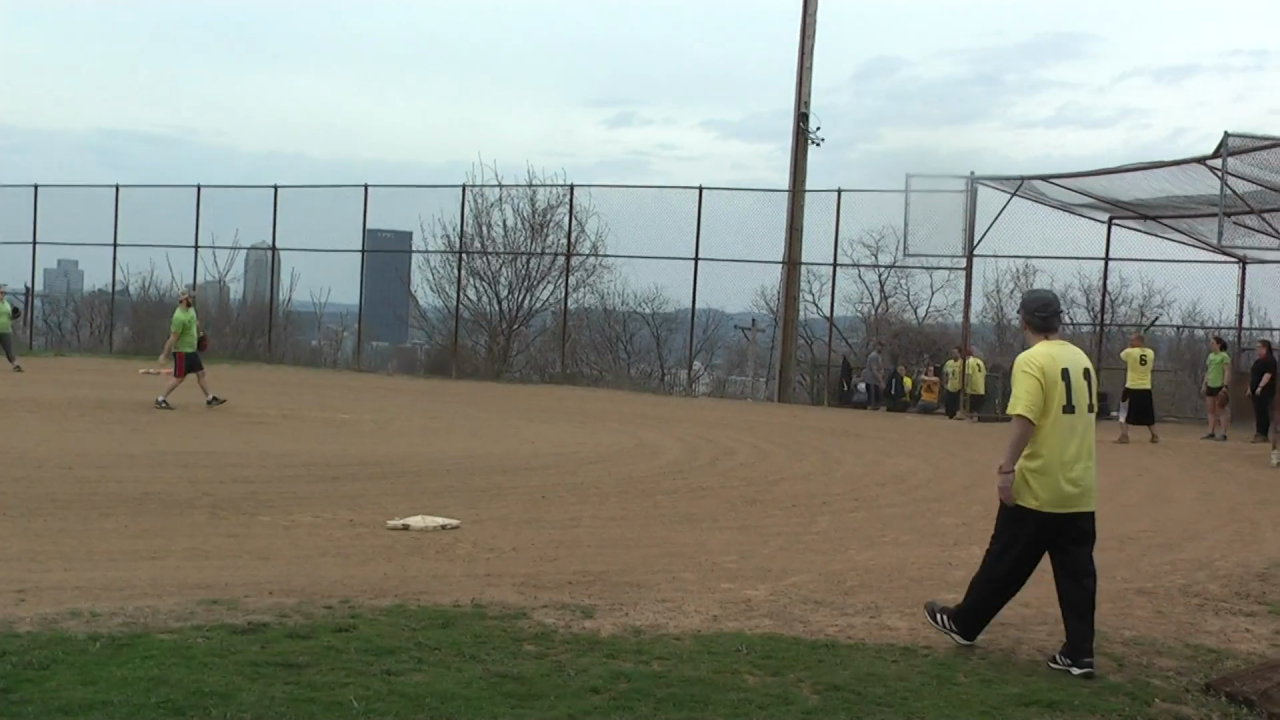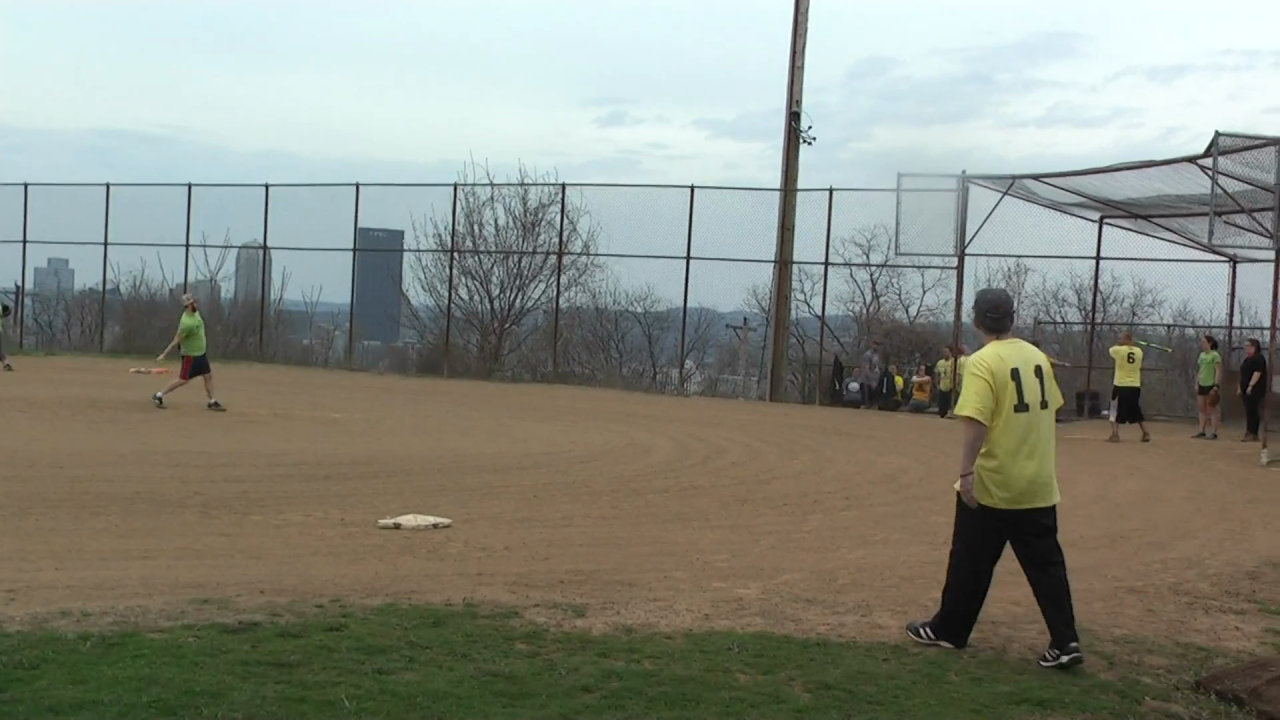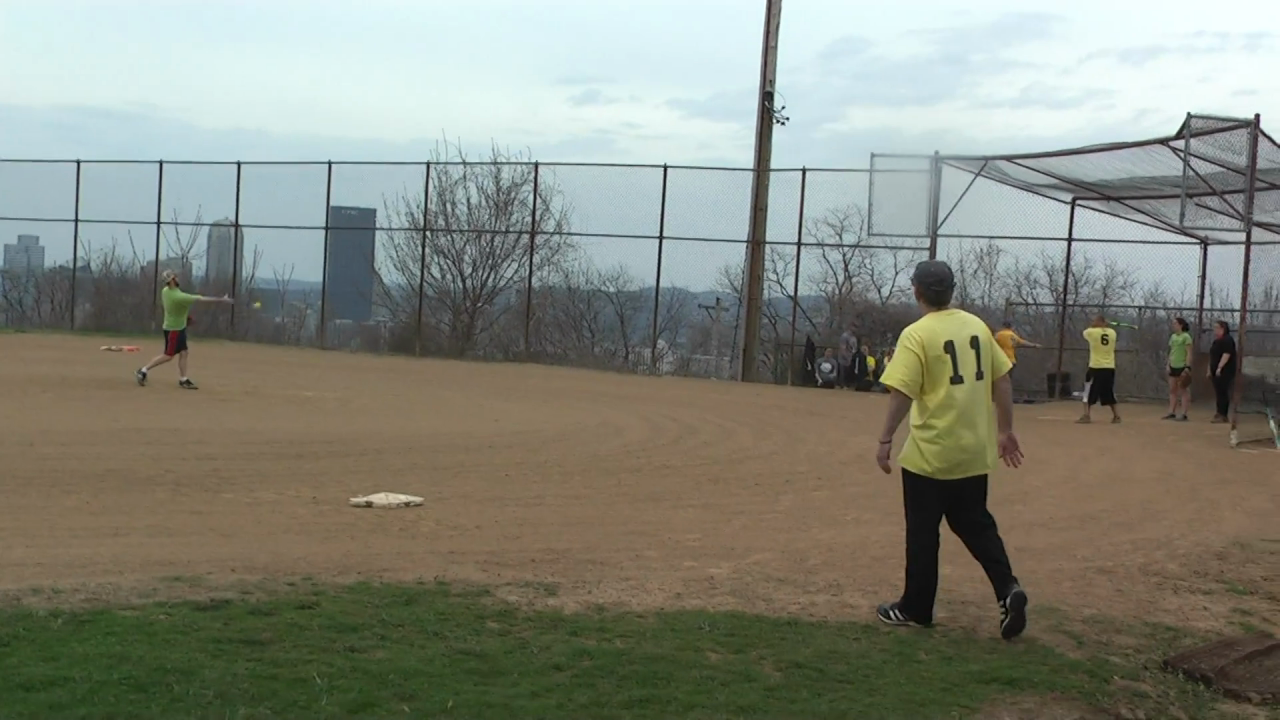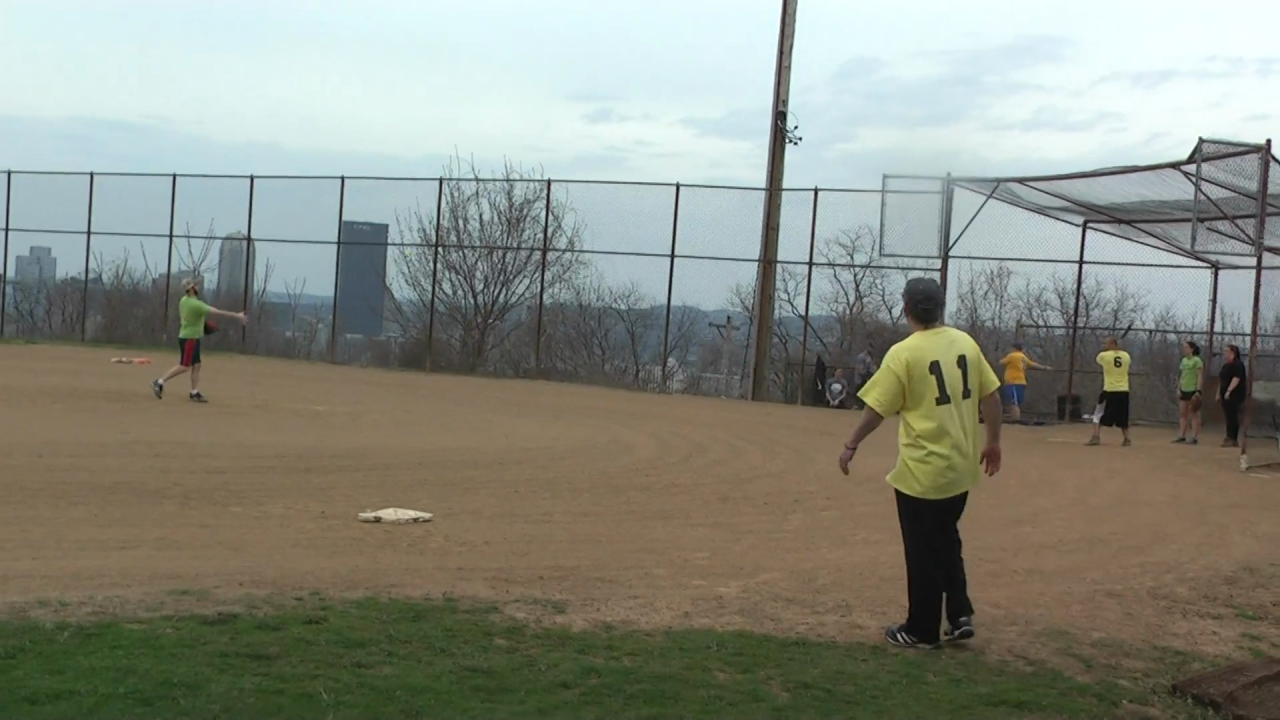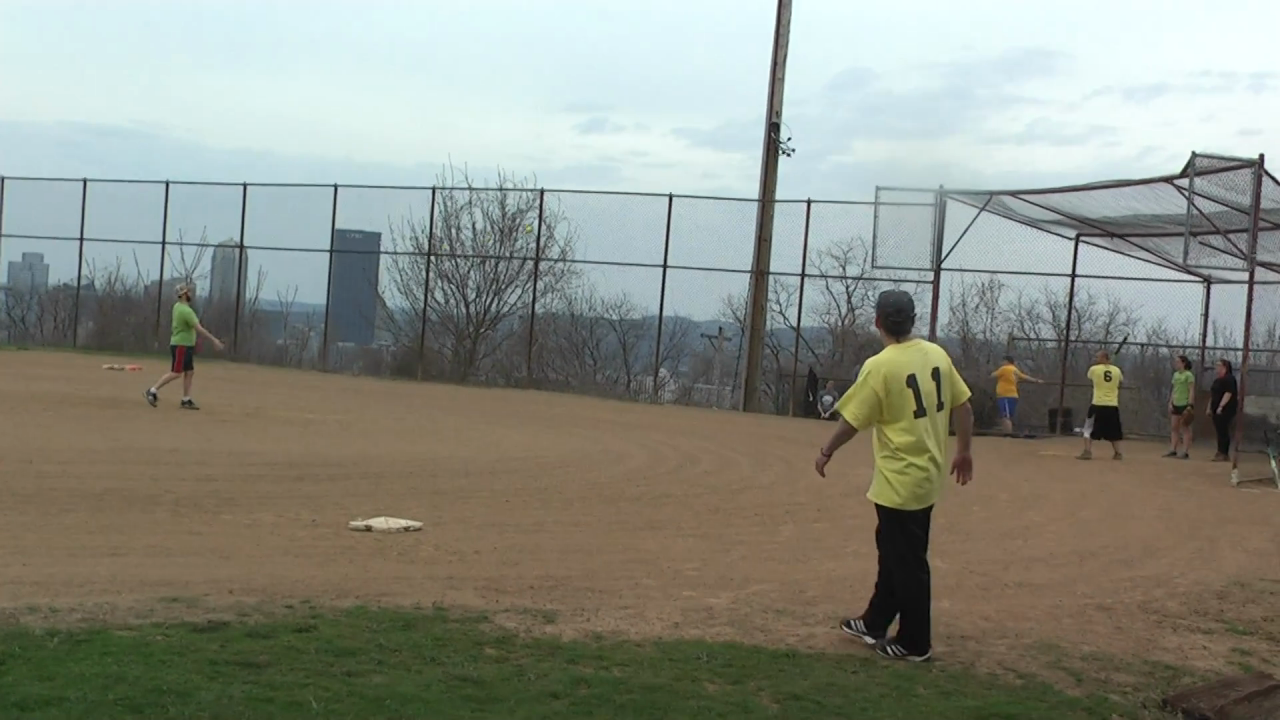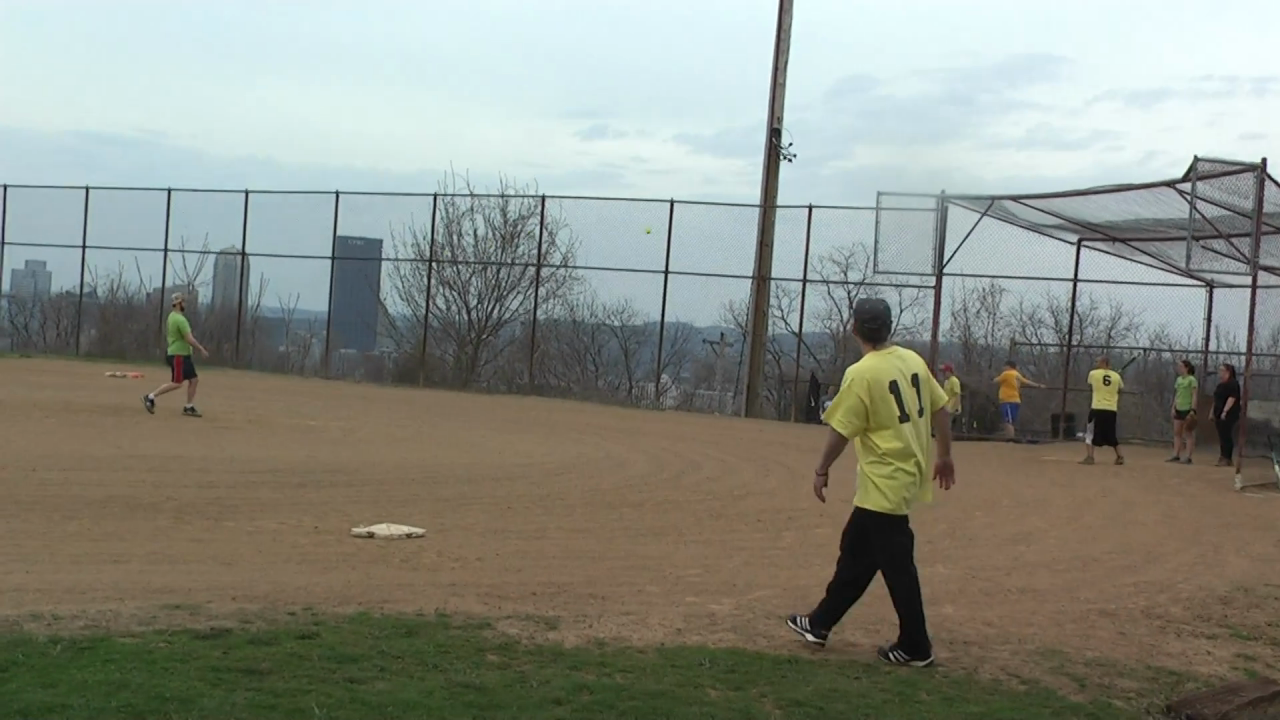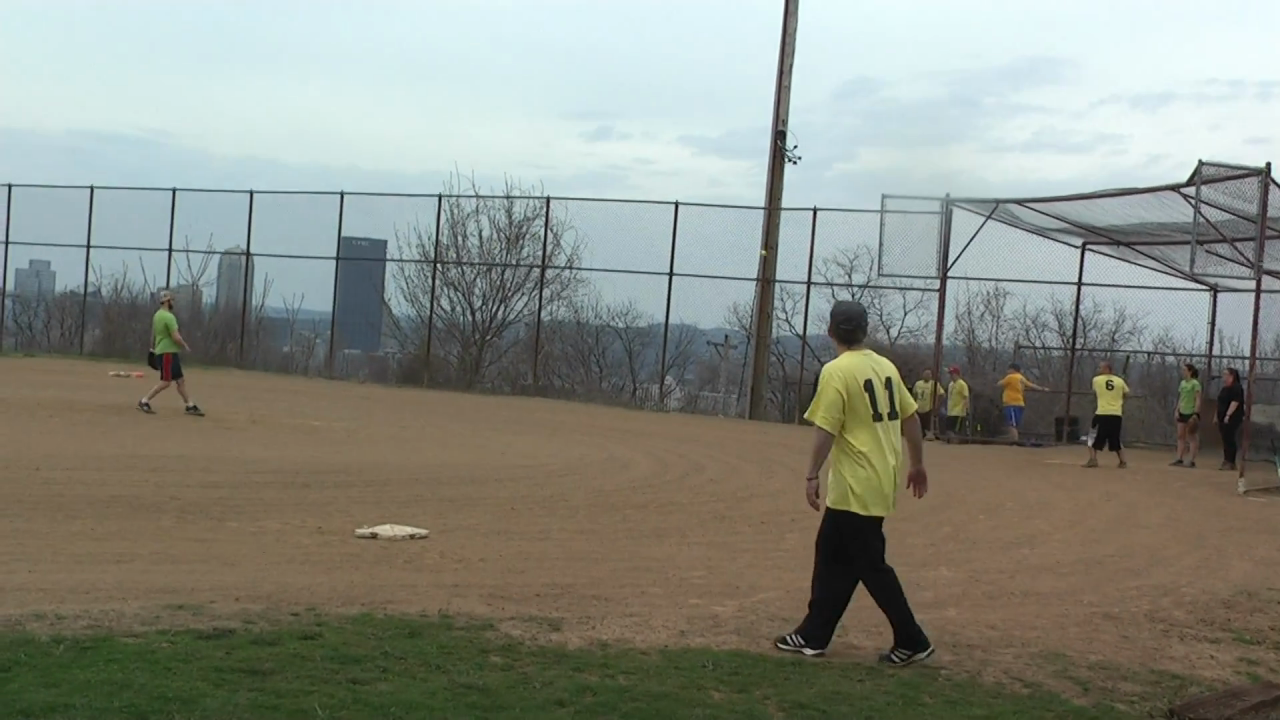
dt=0.2s
person 1, frame 1
left shoulder: (1031, 361)
right shoulder: (1080, 358)
left elbow: (1024, 420)
left wrist: (1006, 469)
left hip: (1037, 484)
right hip: (1078, 487)
left knee: (1004, 561)
right knee: (1076, 570)
left ankle: (964, 623)
right ankle: (1080, 653)
person 1, frame 2
left shoulder: (981, 362)
right shoulder: (1036, 356)
left elbow: (976, 423)
right elbow: (1049, 412)
left wrist: (965, 472)
left hip: (992, 482)
right hip: (1037, 484)
left knee: (970, 560)
right knee: (1046, 563)
left ankle: (949, 629)
right ankle: (1065, 640)
person 1, frame 3
left shoulder: (917, 334)
right shoulder: (977, 326)
left elbow: (902, 392)
right elbow: (1001, 382)
left wrist: (885, 439)
right wrist: (1005, 430)
left hip: (931, 453)
right hip: (975, 452)
left knee: (922, 533)
right knee: (978, 527)
left ankle: (916, 609)
right ankle: (1008, 589)
person 1, frame 4
left shoulder: (904, 353)
right shoulder: (966, 342)
left elbow: (878, 407)
right elbow: (991, 396)
left wrist: (851, 446)
right wrist: (992, 441)
left hip: (922, 470)
right hip: (961, 467)
left knee: (923, 551)
right knee: (946, 545)
left ankle: (923, 629)
right ankle: (960, 614)
person 1, frame 5
left shoulder: (879, 366)
right shoulder: (937, 354)
left elbow: (853, 421)
right elbow: (961, 406)
left wrist: (826, 451)
right wrist: (963, 451)
left hip: (899, 480)
right hip: (929, 474)
left knee: (905, 561)
right knee: (894, 550)
left ankle: (914, 641)
right ankle: (875, 623)
person 1, frame 6
left shoulder: (860, 374)
right shoulder: (914, 361)
left elbow: (842, 431)
right elbow: (940, 410)
left wrist: (821, 470)
right wrist: (944, 456)
left hip: (883, 484)
right hip: (909, 478)
left knee: (896, 565)
right knee: (857, 552)
left ankle: (916, 647)
right ankle: (820, 623)
person 1, frame 7
left shoulder: (836, 370)
right shoulder: (886, 366)
left elbow: (825, 429)
right elbow: (910, 418)
left wrist: (811, 476)
right wrist: (916, 464)
left hip: (856, 487)
right hip: (878, 483)
left knee: (870, 566)
right knee: (831, 557)
left ankle: (911, 640)
right ankle: (813, 635)
